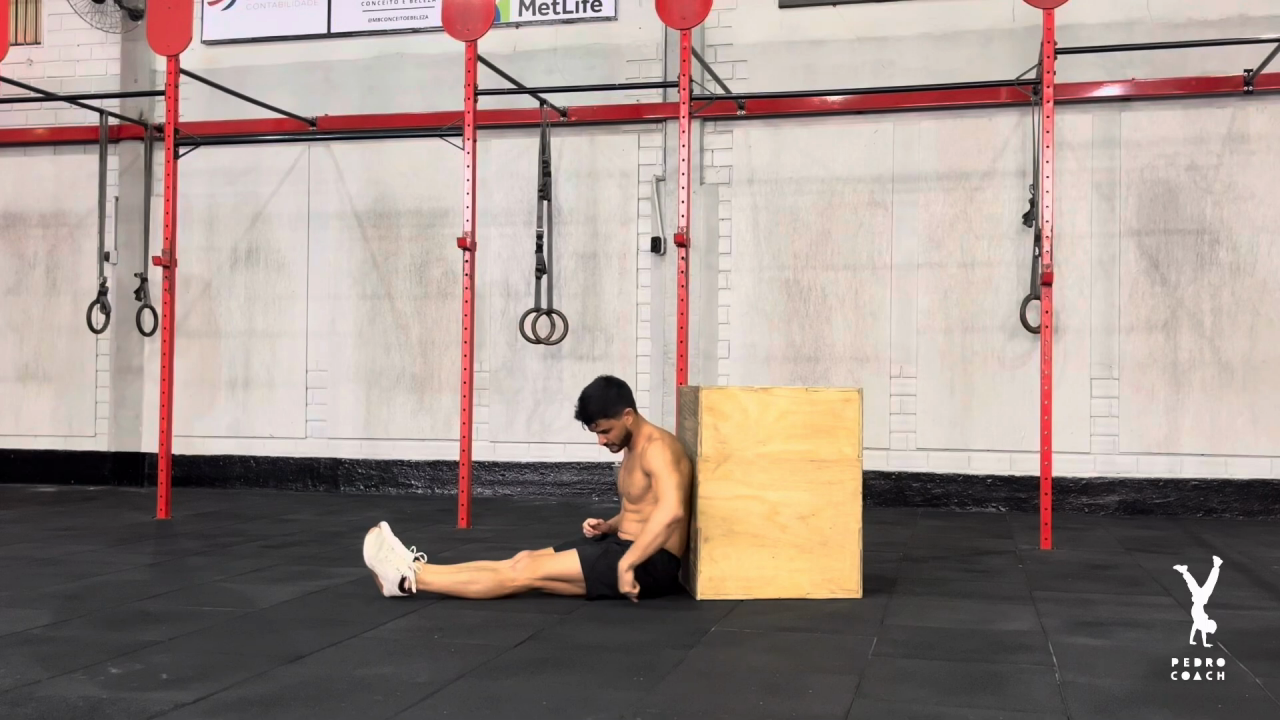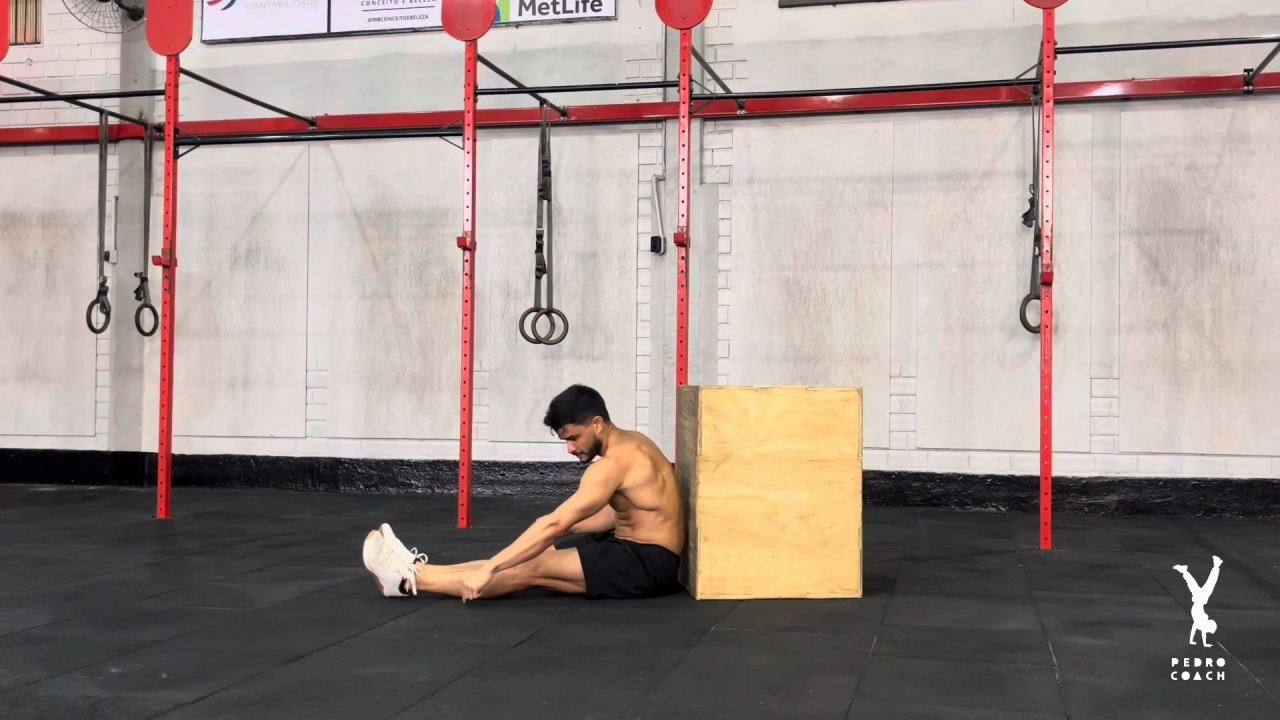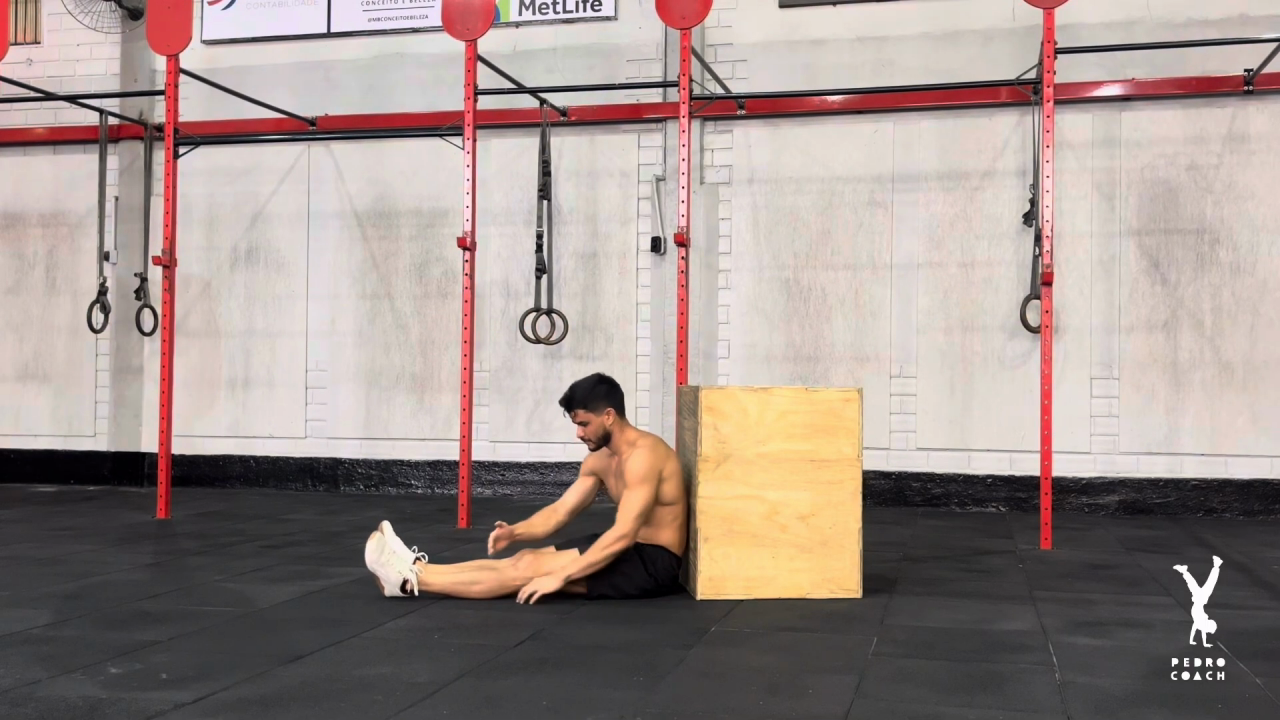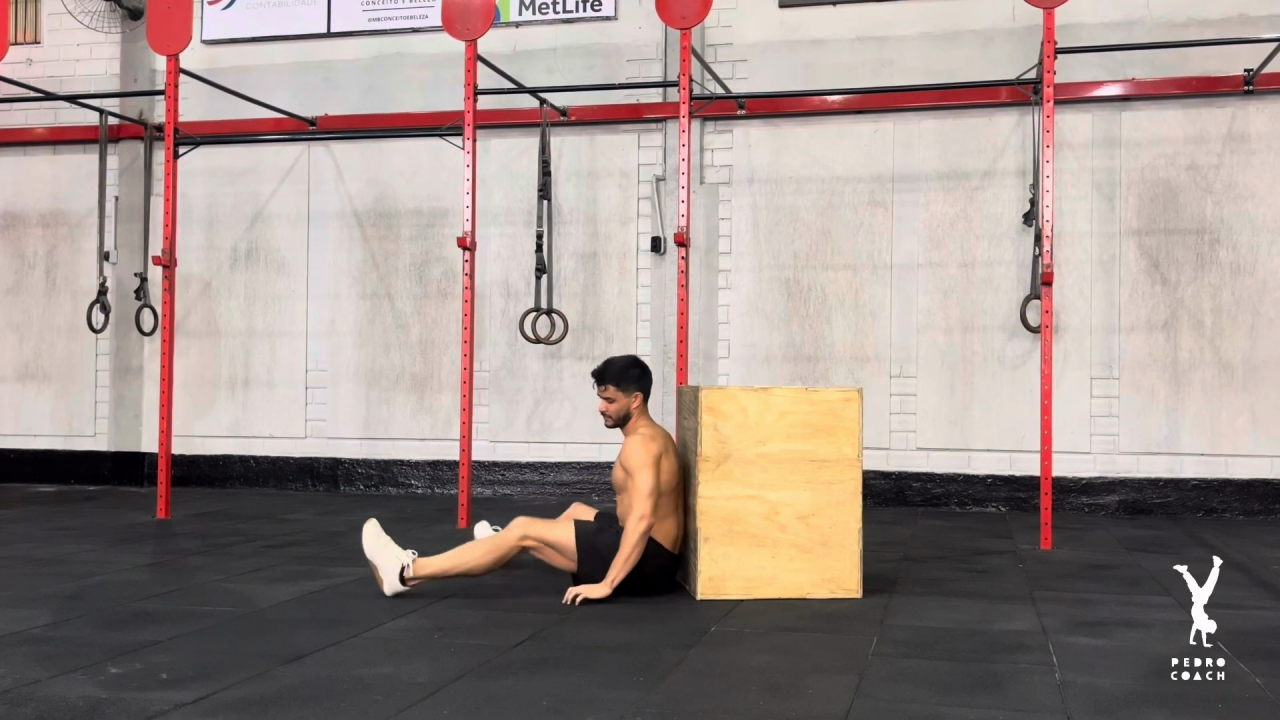
dt=1s
person 1, frame 1
left shoulder: (655, 448)
right shoulder: (634, 447)
left elbow: (671, 512)
left wrist: (627, 565)
right wrist: (608, 526)
left hip: (648, 566)
right hip: (626, 547)
left knee: (526, 572)
right knee: (523, 559)
left ankle: (409, 578)
right ankle: (416, 569)
person 1, frame 2
left shoulder: (615, 462)
right shoulder: (629, 444)
left elbow: (553, 524)
left wrist: (488, 570)
right wrist: (566, 527)
left hip: (649, 563)
right hip: (632, 547)
left knee: (532, 569)
right knee: (527, 557)
left ankle: (410, 578)
right ankle: (417, 568)
person 1, frame 3
left shoulder: (643, 455)
right shoulder: (600, 459)
left elbow: (623, 534)
right elbow: (561, 510)
left wrist: (561, 576)
right wrist: (516, 532)
left hip: (652, 564)
right hip: (631, 551)
left knee: (529, 568)
right knee: (525, 558)
left ankle: (410, 581)
right ankle: (417, 568)
person 1, frame 4
left shoulder: (640, 443)
right shoulder: (652, 436)
left elbow: (643, 518)
left wrist: (607, 584)
left hip: (644, 561)
right hip: (657, 560)
left knee: (523, 531)
right knee: (576, 514)
left ankle: (407, 572)
right ankle: (496, 542)
